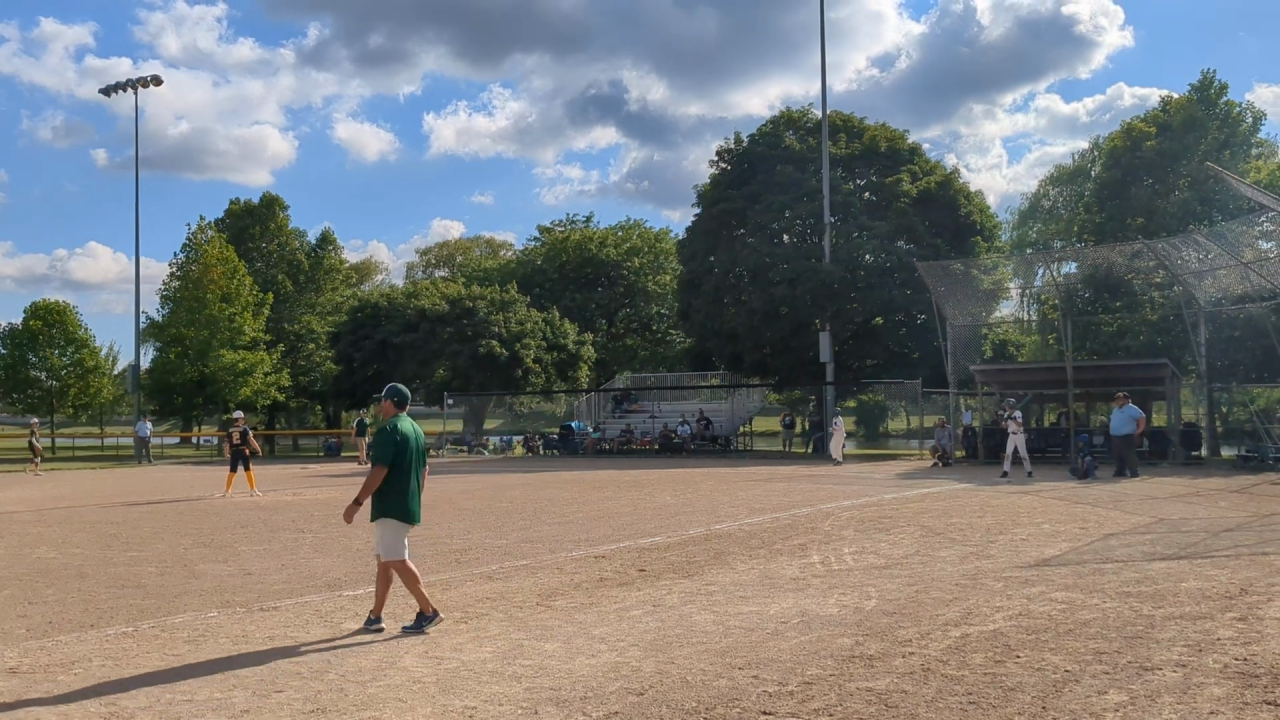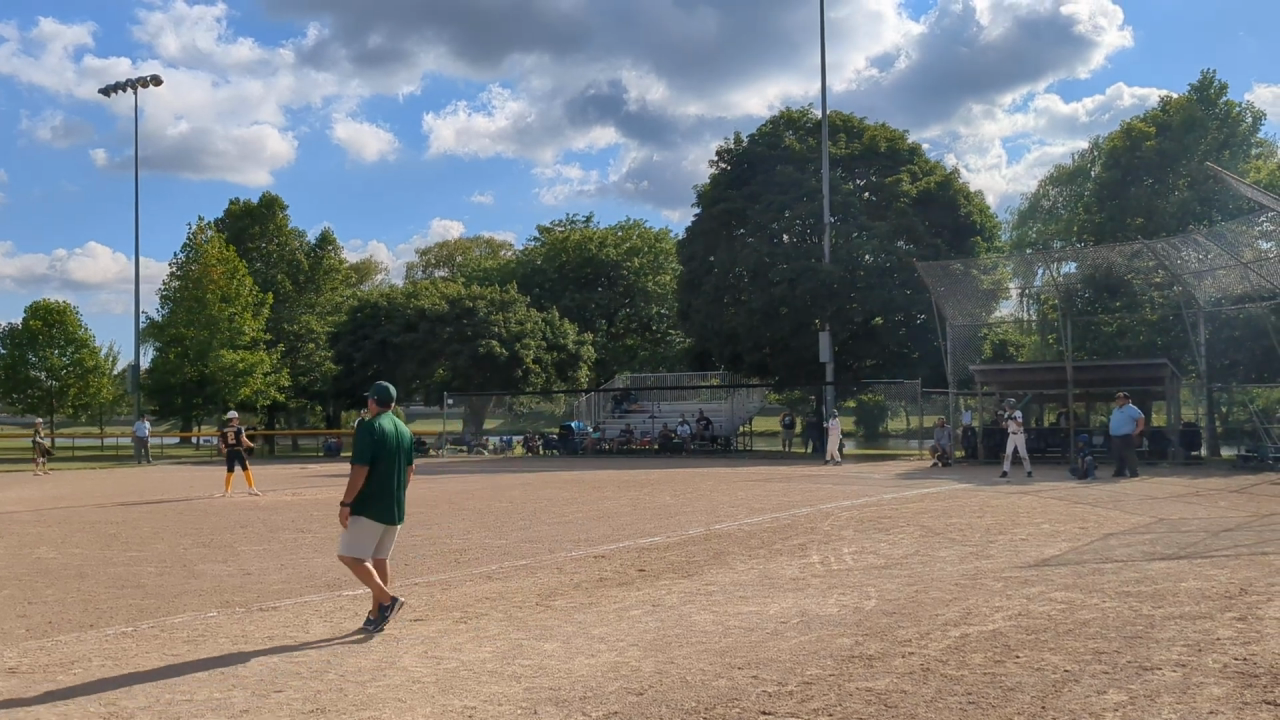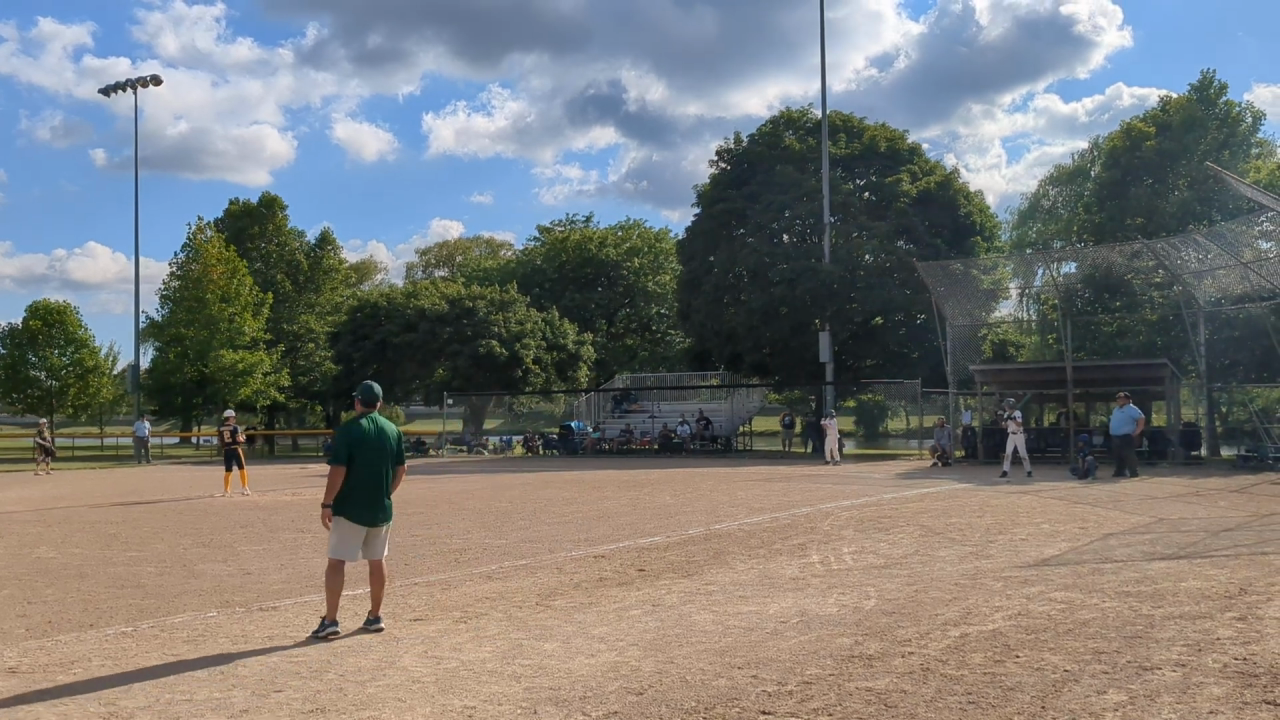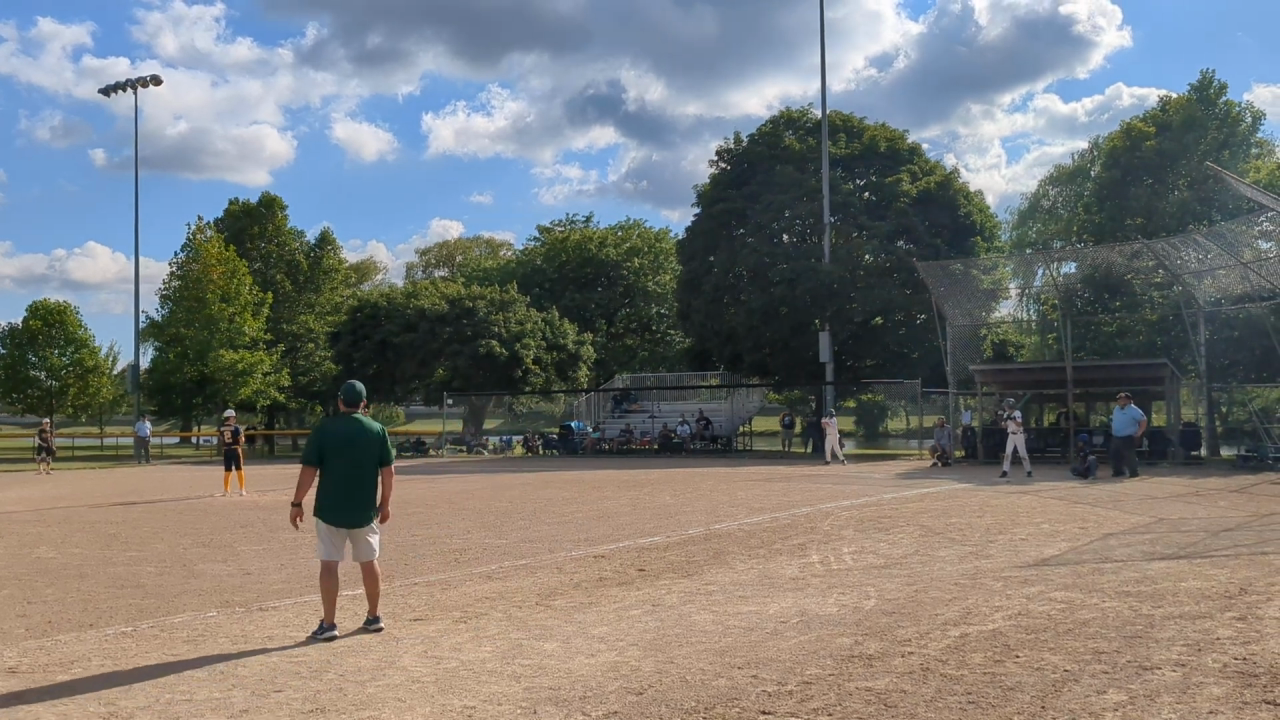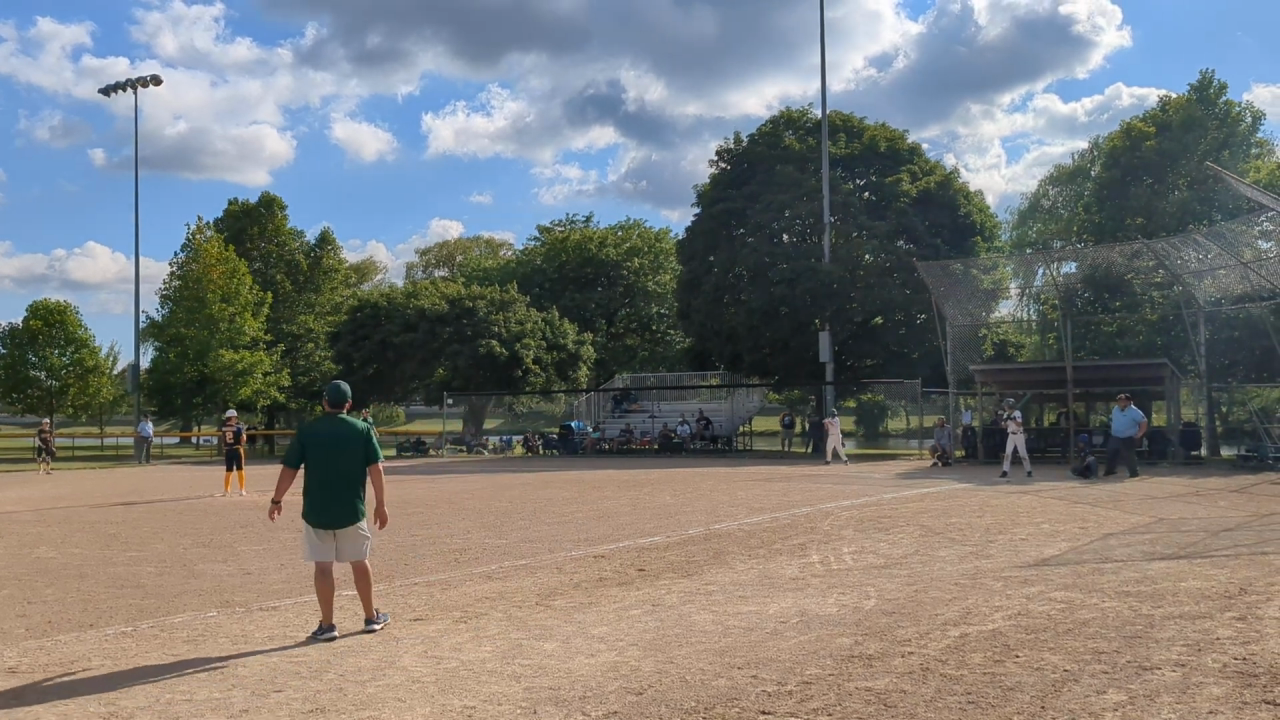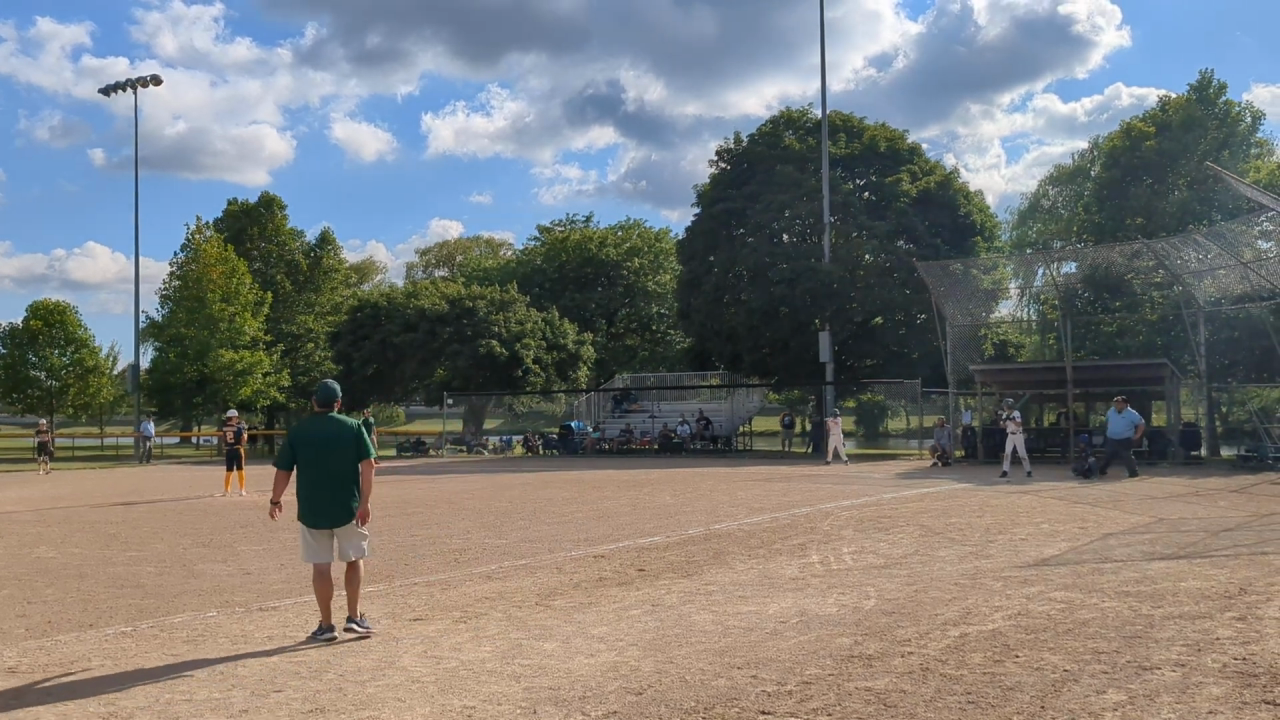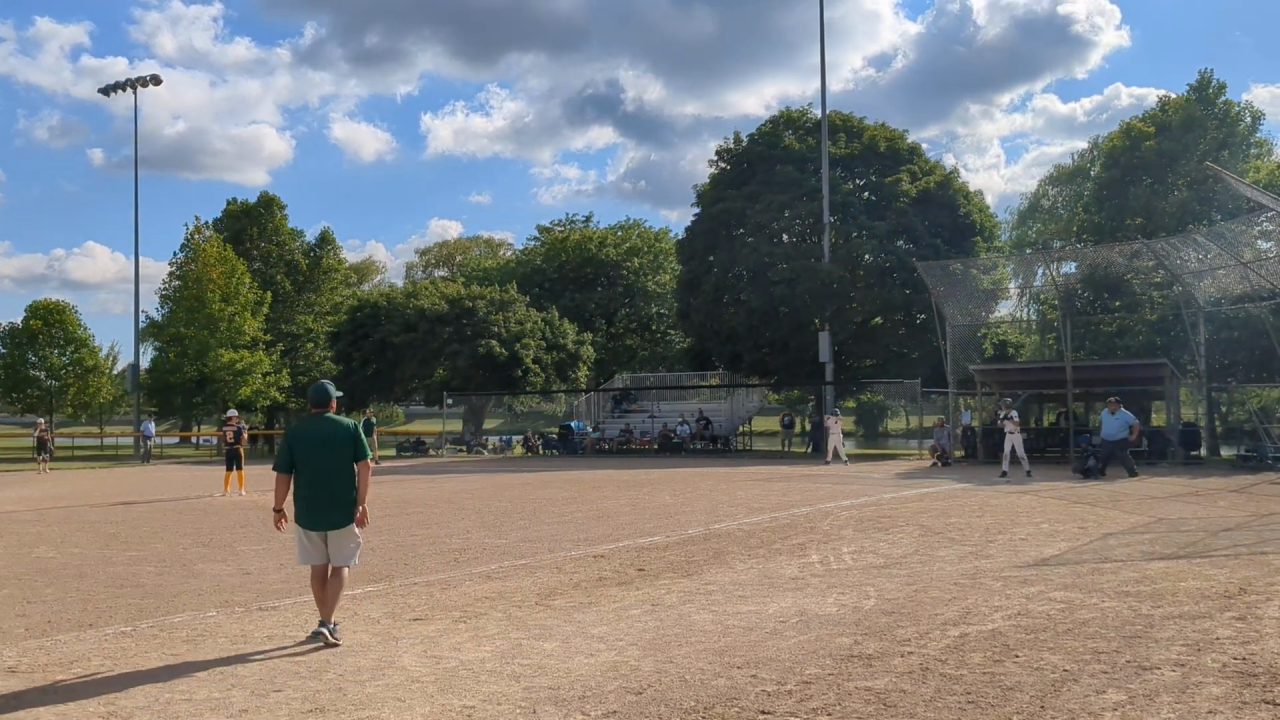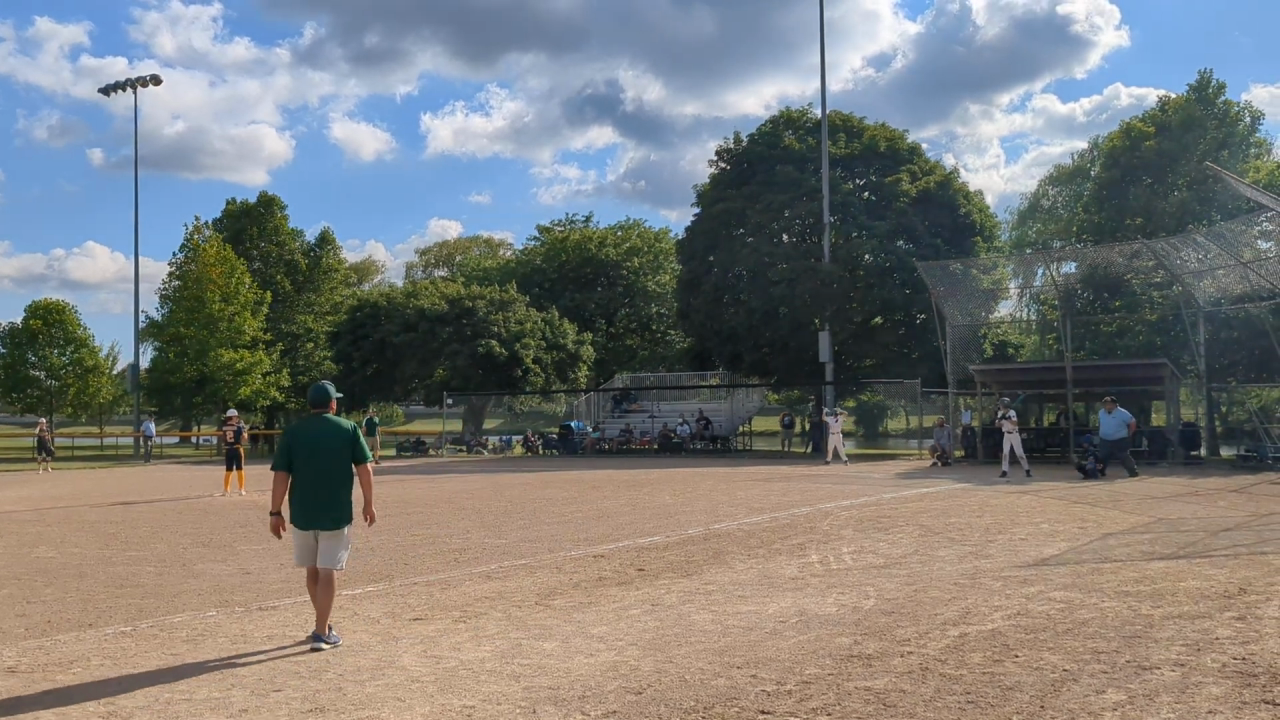
dt=0.2s
person 1, frame 1
left shoulder: (388, 429)
right shoulder: (416, 429)
left elbow: (379, 471)
right elbow: (424, 470)
left wrist: (357, 502)
left hip: (391, 507)
right hip: (408, 505)
left knee: (396, 561)
right knee: (384, 560)
left ankle: (428, 611)
right ankle: (375, 616)
person 1, frame 2
left shoulder: (368, 427)
right shoulder: (404, 429)
left elbow: (360, 470)
right elbow: (409, 469)
left wrist: (345, 503)
left hip: (369, 507)
right hip: (395, 507)
left knee: (351, 556)
right knee: (379, 559)
left ankle: (387, 600)
right ankle: (376, 615)
person 1, frame 3
left shoulder: (348, 429)
right shoulder: (392, 430)
left elbow: (338, 470)
right elbow: (400, 470)
left wrist: (327, 504)
left hip: (350, 508)
right hip: (381, 508)
left knee: (336, 561)
right knee: (376, 561)
left ankle: (330, 621)
right ankle: (375, 616)
person 1, frame 4
left shoulder: (324, 429)
right shoulder: (377, 429)
left elbow: (309, 470)
right elbow: (388, 470)
left wrist: (296, 503)
right wrist: (384, 503)
left hip: (330, 510)
right hip: (365, 510)
left knee: (329, 564)
right knee: (369, 562)
left ankle: (328, 624)
right ankle: (374, 617)
person 1, frame 5
left shoulder: (306, 431)
right shoulder: (362, 429)
left elbow: (289, 470)
right elbow: (376, 469)
left wrist: (276, 500)
right wrist: (380, 504)
left hip: (316, 510)
right hip: (352, 510)
left knee: (323, 566)
right knee: (359, 562)
left ankle: (327, 625)
right ankle: (371, 617)
person 1, frame 6
left shoulder: (297, 432)
right shoulder: (353, 427)
left elbow: (283, 471)
right elbow: (368, 465)
left wrist: (275, 500)
right wrist: (364, 502)
left hip: (311, 511)
right hip: (347, 508)
left knee: (321, 567)
right knee: (354, 560)
left ankle: (326, 625)
right ankle: (354, 617)
person 1, frame 7
left shoulder: (293, 433)
right shoulder: (350, 427)
left elbow: (283, 475)
right elbow: (365, 466)
left wrist: (278, 509)
right wrist: (361, 503)
left hip: (307, 513)
right hip: (343, 511)
left knee: (318, 568)
right knee: (340, 567)
left ankle: (326, 622)
right ankle: (328, 623)
person 1, frame 8
left shoulder: (292, 432)
right shoulder: (349, 429)
left elbow: (281, 475)
right elbow: (364, 469)
left wrist: (275, 512)
right wrist: (368, 503)
left hip: (302, 514)
right hip: (337, 514)
left knee: (313, 570)
right knee: (328, 572)
left ankle: (323, 625)
right ankle: (322, 633)
